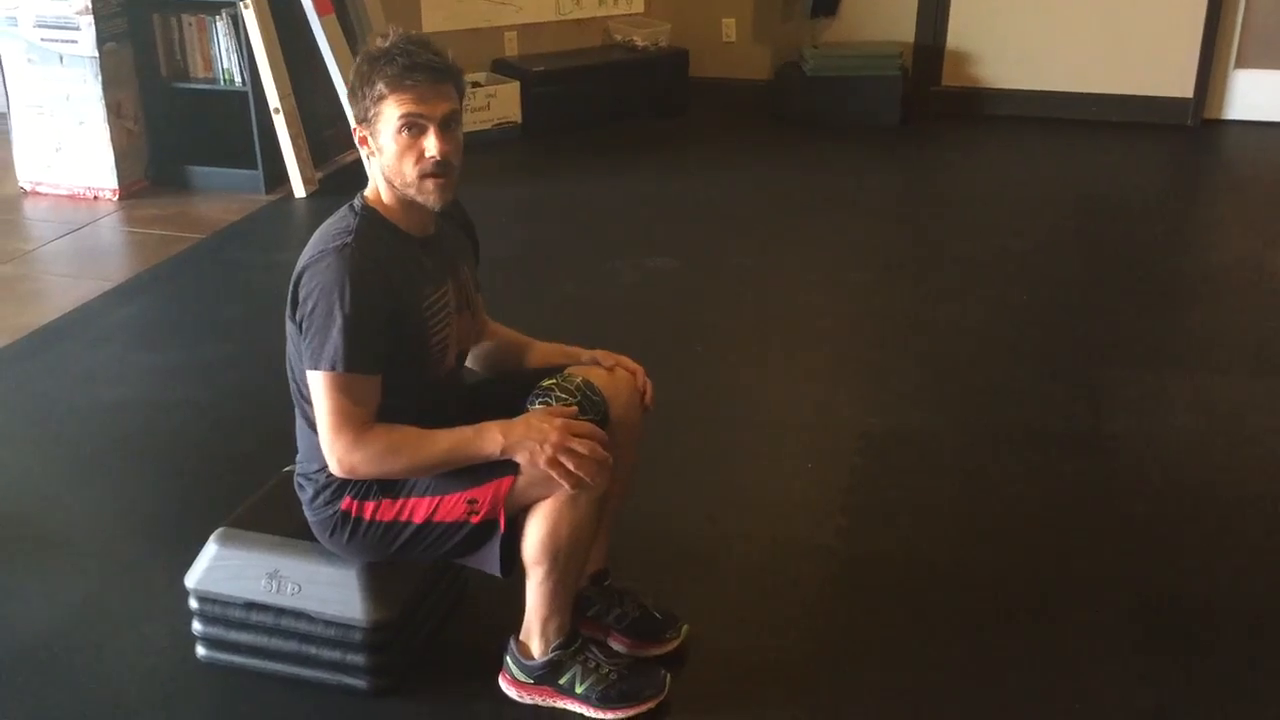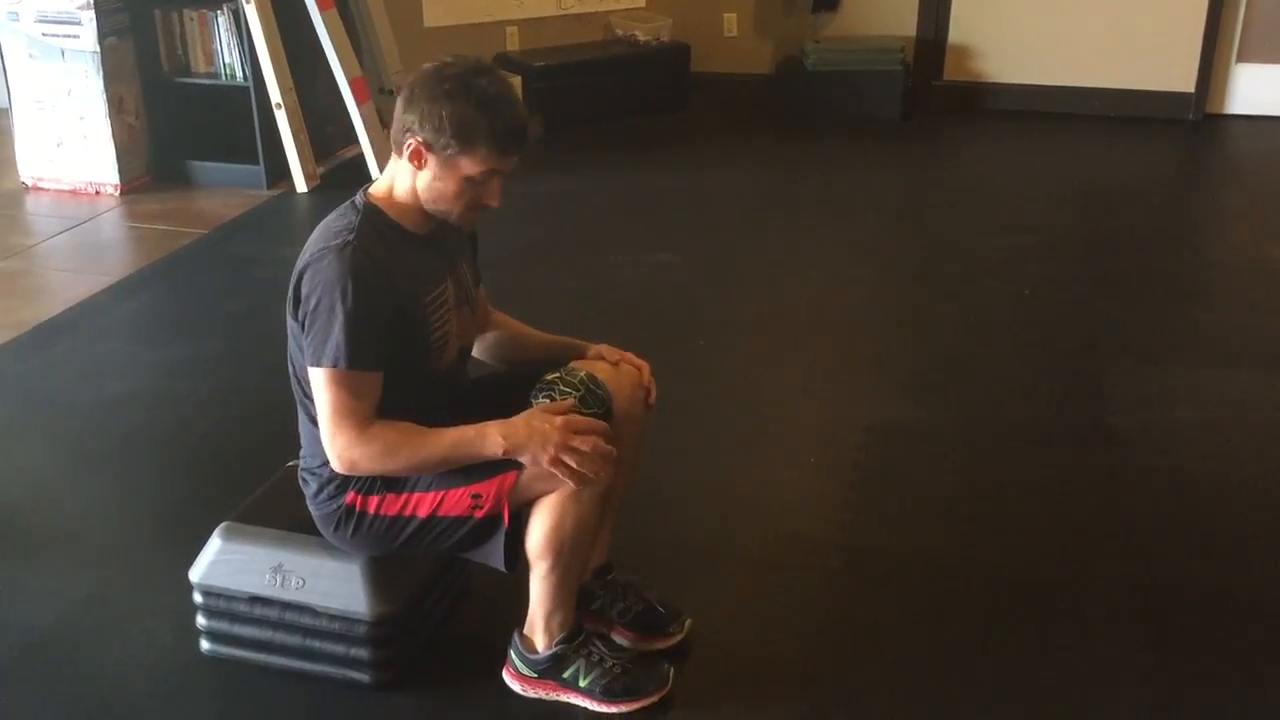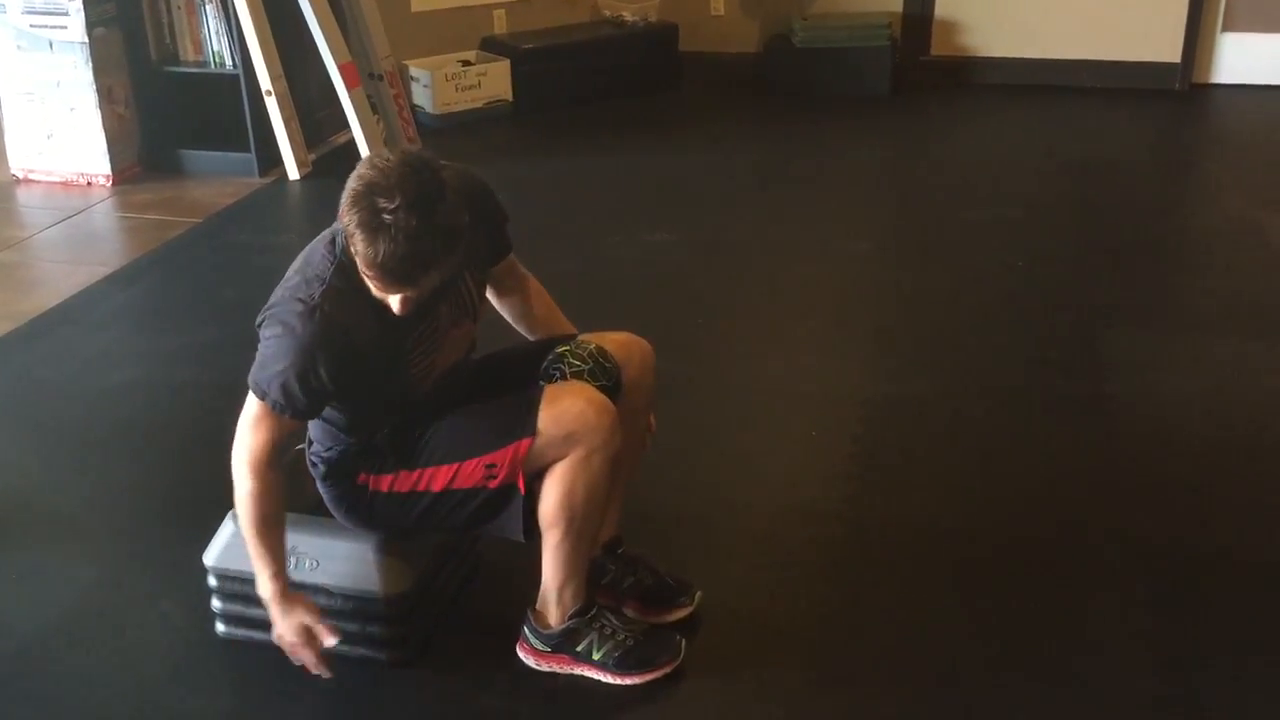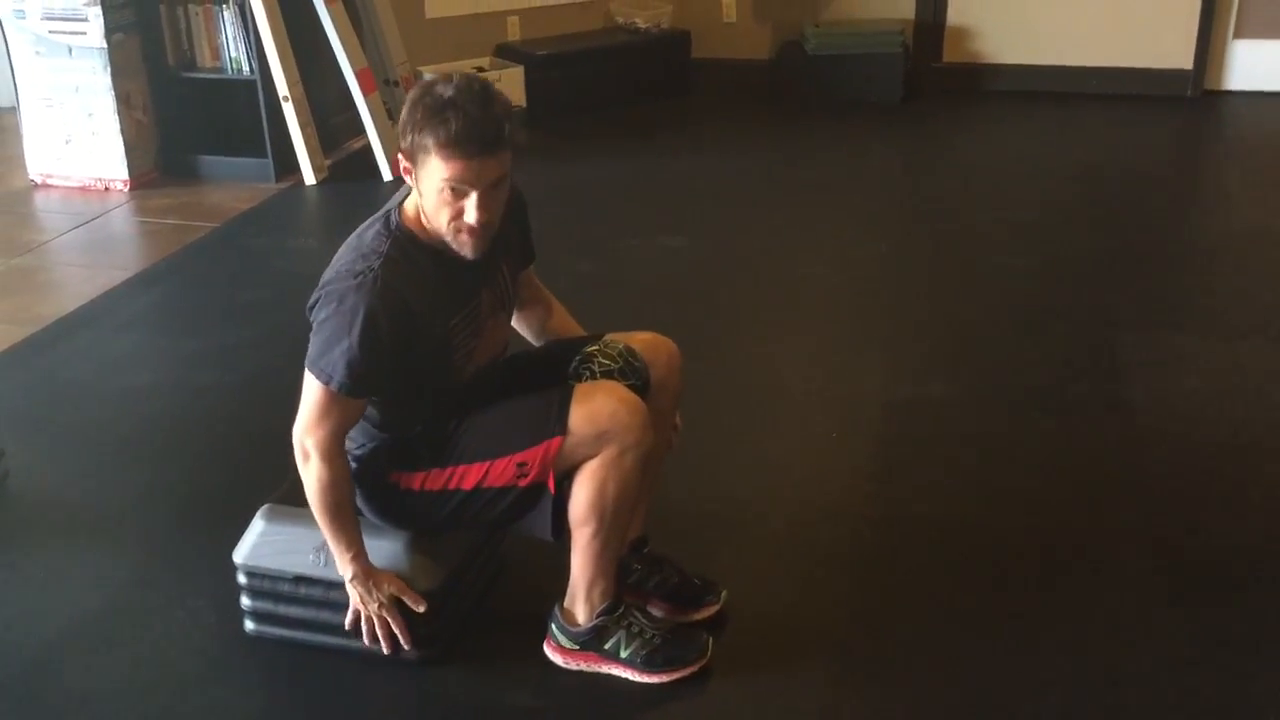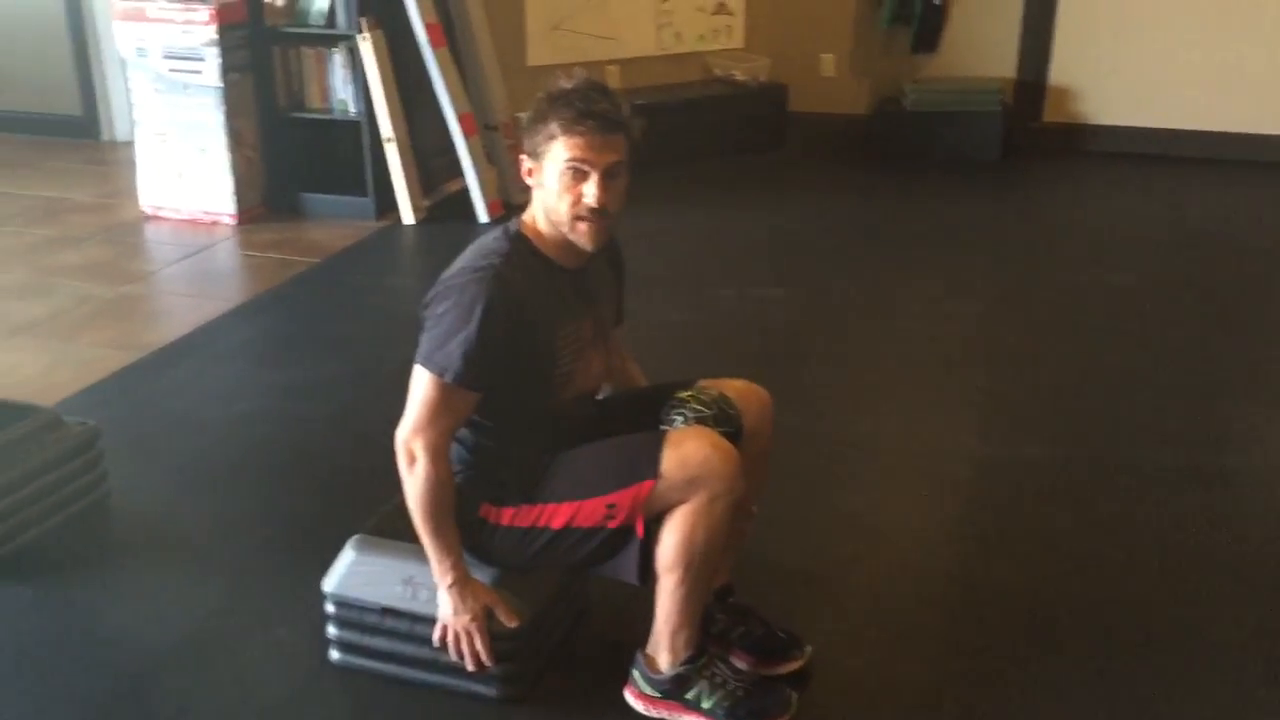
dt=1s
person 1, frame 1
left shoulder: (445, 218)
right shoulder: (346, 267)
left elbow: (476, 337)
right elbow: (349, 450)
left wrist: (583, 358)
right wrist: (508, 439)
left hip: (432, 424)
right hip: (361, 493)
left knee: (614, 394)
right knee: (573, 469)
left ankle: (587, 588)
right ankle: (541, 657)
person 1, frame 2
left shoulder: (442, 219)
right shoulder: (347, 265)
left elbow: (479, 327)
right elbow: (349, 446)
left wrist: (583, 352)
right wrist: (507, 437)
left hip: (435, 417)
right hip: (361, 488)
left knee: (617, 390)
right knee: (575, 465)
left ankle: (589, 583)
right ankle: (546, 651)
person 1, frame 3
left shoulder: (463, 201)
right shoulder: (312, 320)
left elbow: (511, 284)
right elbow: (255, 455)
left wrist: (588, 369)
right wrist: (277, 592)
left hip: (448, 390)
right hip: (374, 465)
left knee: (630, 359)
right knee: (586, 422)
left ankle: (599, 558)
right ankle: (558, 627)
person 1, frame 4
left shoulder: (498, 208)
right shoulder: (370, 290)
left elbow: (528, 300)
right elbow: (315, 441)
left wrist: (608, 369)
right wrist: (357, 573)
left hip: (476, 391)
right hip: (407, 460)
left knee: (656, 359)
right knee: (619, 421)
left ankle: (625, 558)
right ankle: (586, 624)
person 1, frame 5
left shoulder: (596, 249)
right shoulder: (487, 290)
right elbow: (418, 443)
left wrist: (669, 429)
right wrist: (453, 583)
left hip: (566, 434)
right hip: (501, 494)
left knee: (746, 408)
right knee: (709, 466)
left ankle: (710, 604)
